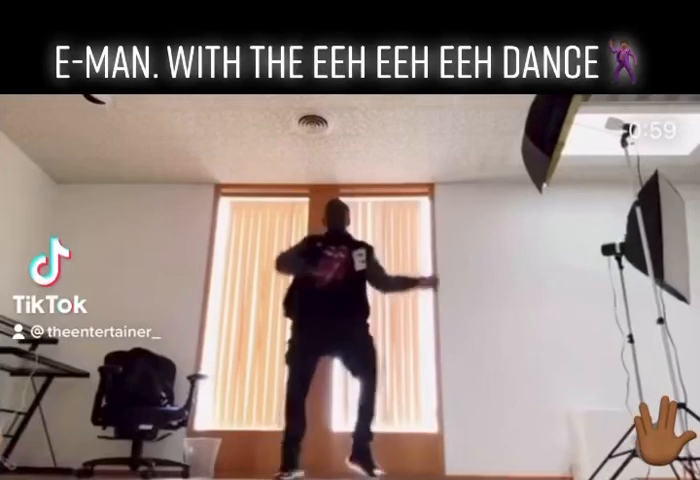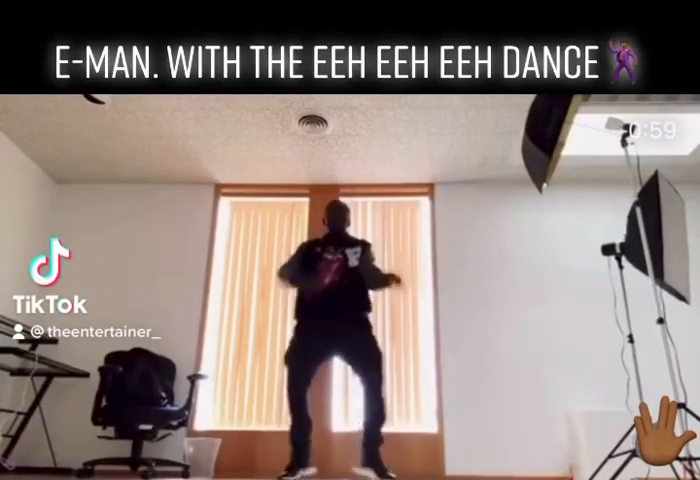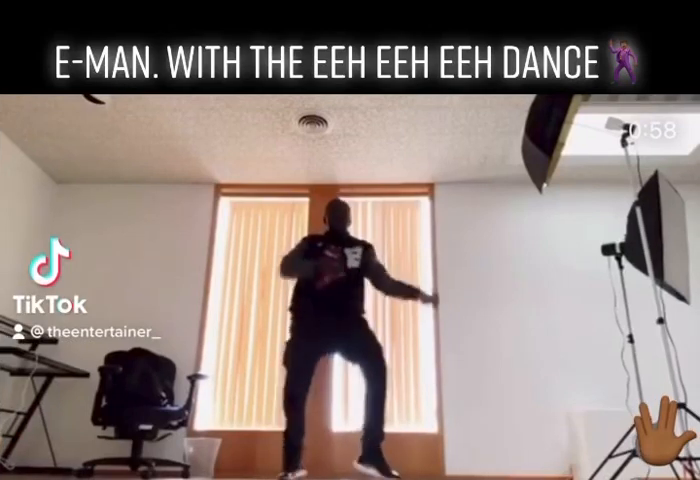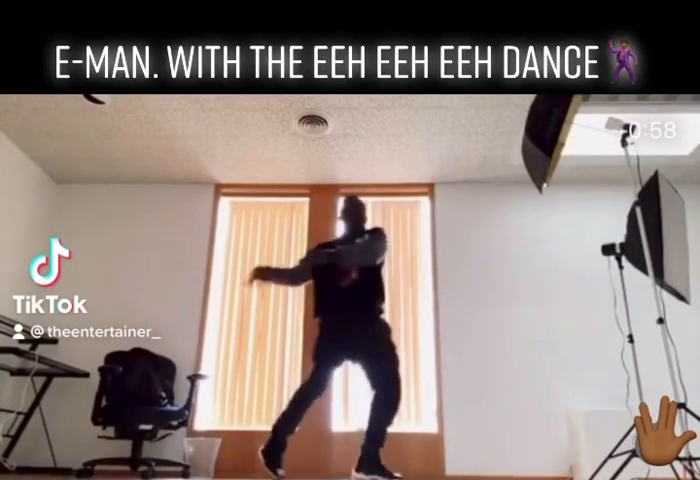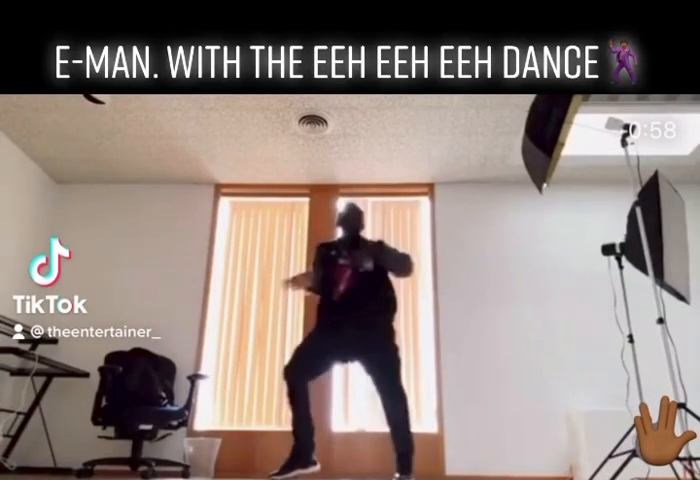
dt=0.3s
person 1, frame 1
left shoulder: (362, 249)
right shoulder: (310, 245)
left elbow: (383, 282)
right elbow: (283, 262)
left wrist: (418, 282)
right wrist: (308, 269)
left hip: (349, 324)
right hip: (313, 324)
left knee: (368, 376)
right knee: (298, 384)
left ankle: (361, 450)
person 1, frame 2
left shoulder: (360, 248)
right shoulder: (310, 249)
left elbow: (372, 278)
right elbow: (285, 273)
left wrist: (387, 278)
right wrist: (303, 281)
left hip: (352, 325)
right hip: (315, 326)
left knee: (372, 380)
right knee: (297, 383)
left ankle: (371, 454)
right ankle: (300, 457)
person 1, frame 3
left shoulder: (361, 248)
right shoulder: (310, 244)
left elbow: (384, 282)
right elbow: (287, 268)
left wrist: (416, 293)
right wrist: (317, 268)
left hip: (348, 321)
right hip: (312, 323)
left knee: (376, 369)
right knee: (295, 386)
left ankle: (371, 452)
person 1, frame 4
left shoulder: (374, 238)
right shoulder: (325, 249)
left elbow: (370, 254)
right elbow: (297, 276)
left wrist: (327, 257)
right wrist: (267, 273)
left hip: (369, 324)
right hip: (336, 324)
left knee: (390, 386)
right knee: (319, 382)
right ankle: (275, 446)
person 1, frame 5
left shoulder: (375, 250)
right shoulder: (326, 251)
left elbow: (405, 268)
right elbow: (318, 283)
left wrist: (380, 253)
right wrist: (306, 281)
left hip: (371, 329)
right hip: (332, 329)
left knee: (391, 390)
right knee: (294, 374)
right ankle: (303, 453)
